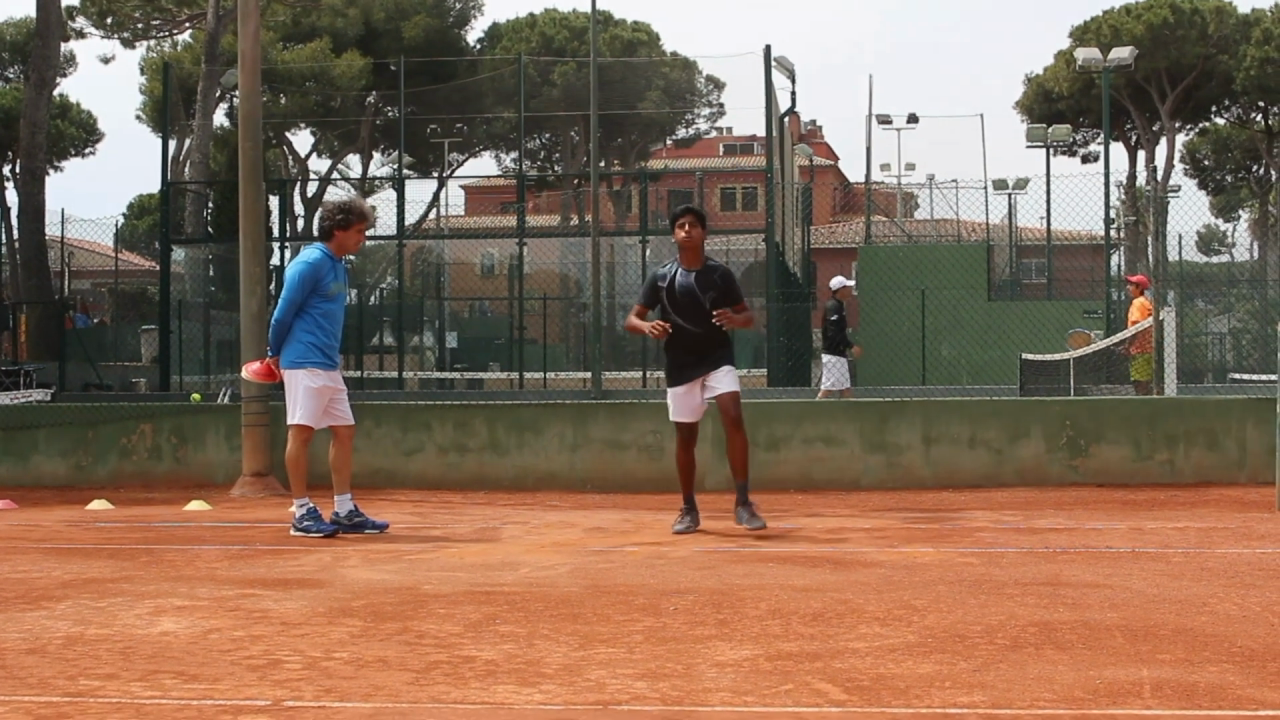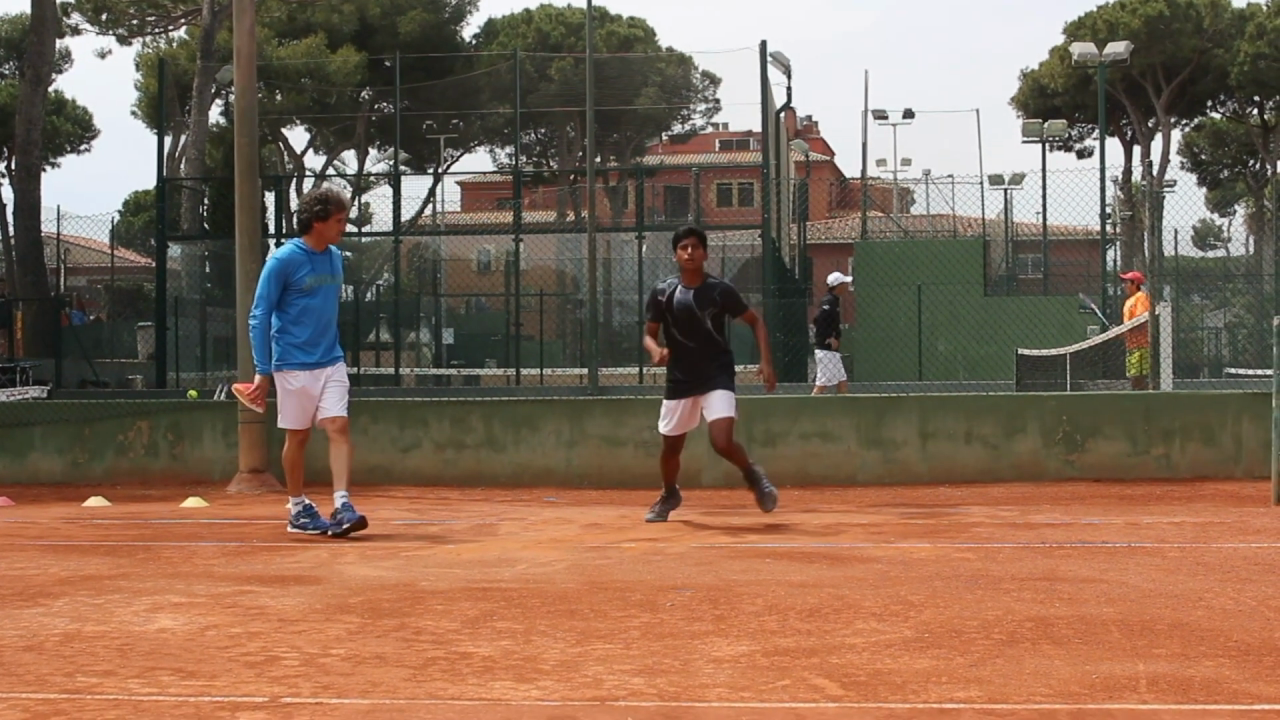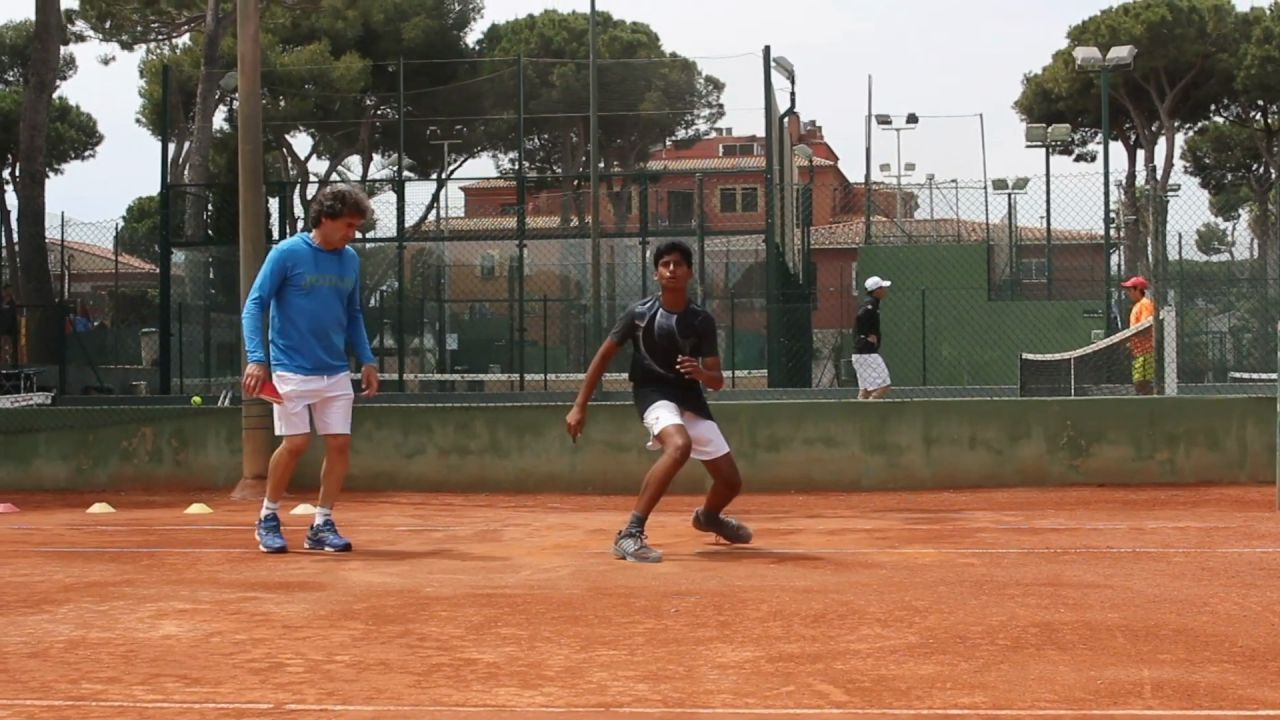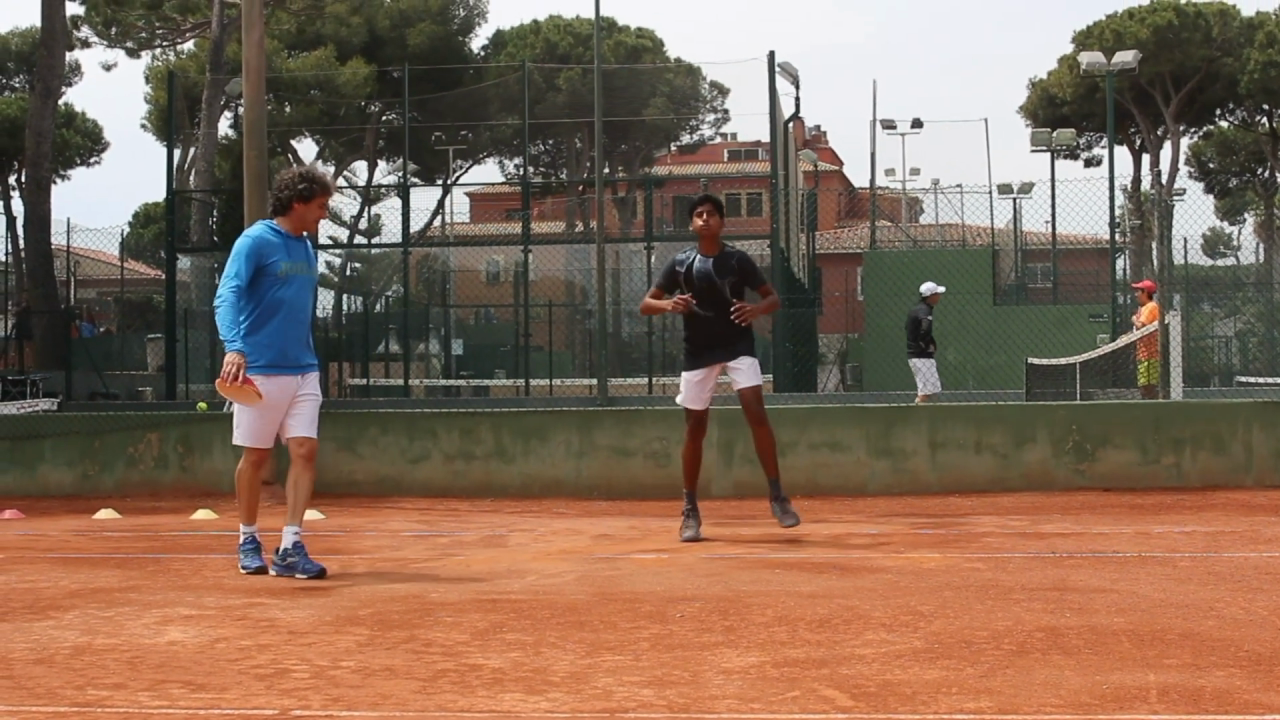
dt=0.7s
person 1, frame 1
left shoulder: (337, 264)
right shoulder: (310, 263)
right elbow: (283, 314)
right wrist: (275, 354)
left hip: (329, 365)
right hip: (305, 364)
left knee: (344, 433)
right knee: (301, 432)
left ankle: (344, 511)
right ankle: (302, 513)
person 1, frame 2
left shoulder: (335, 257)
right shoulder: (283, 260)
right elbow: (259, 316)
right wrist: (262, 370)
left hip: (332, 362)
right hip: (294, 365)
left knee: (338, 428)
right knee: (298, 436)
left ankle: (342, 505)
right ankle: (298, 509)
person 1, frame 3
left shoulder: (350, 260)
right shoulder: (287, 253)
right elbow: (255, 306)
left wrist: (367, 359)
right wrist: (256, 358)
left hip: (336, 372)
right hip: (292, 369)
left knee: (339, 444)
right knee: (294, 443)
left ankle: (321, 526)
right ankle: (269, 517)
person 1, frame 4
left shoulder: (307, 249)
right shoulder: (255, 241)
right elbow: (227, 296)
right wrist: (234, 347)
left hip: (304, 371)
right hip: (261, 371)
left knee: (305, 452)
right knee: (256, 455)
left ankle: (290, 548)
right ankle: (248, 540)
person 2, frame 1
left shoulder: (720, 273)
right shoulder: (660, 277)
left elbow: (748, 316)
right elbow: (631, 320)
left wrist: (737, 319)
right wrist: (648, 327)
left hip: (718, 359)
right hip: (680, 364)
left knee: (733, 419)
right knee: (687, 441)
left ankle: (742, 501)
right ankle: (689, 508)
person 2, frame 2
left shoulder: (721, 290)
right shoulder: (661, 292)
left elbow: (755, 321)
right elbow: (648, 334)
left wrist: (765, 360)
right wrist: (656, 351)
left hip: (717, 376)
right hip: (679, 381)
left knee: (722, 443)
right knee: (670, 450)
left ankle: (753, 474)
right ankle: (670, 495)
person 2, frame 3
left shoulder: (702, 321)
right shoulder: (638, 313)
left elbow: (717, 380)
right elbow: (604, 356)
left wrist: (701, 371)
right wrist: (580, 406)
left hip: (692, 402)
right hip: (654, 395)
left knee: (730, 479)
right knee: (678, 447)
left ankle: (708, 518)
right ankle: (630, 533)
person 2, frame 4
left shoulder: (739, 260)
right shoulder: (679, 263)
left elbow: (773, 297)
right elbow: (645, 304)
left wrist: (756, 309)
right wrist: (667, 305)
left hip: (738, 347)
right hip: (698, 353)
left knee: (756, 414)
right knee: (695, 430)
left ankle: (777, 495)
right ankle: (690, 507)
